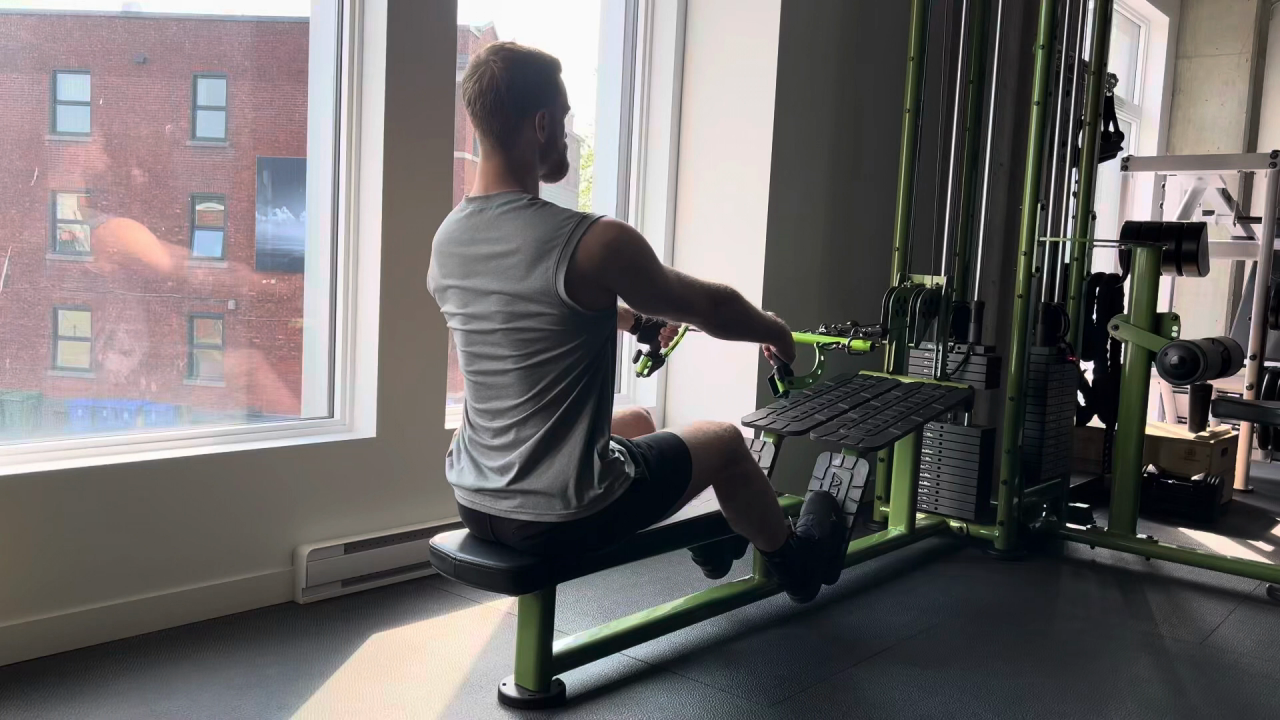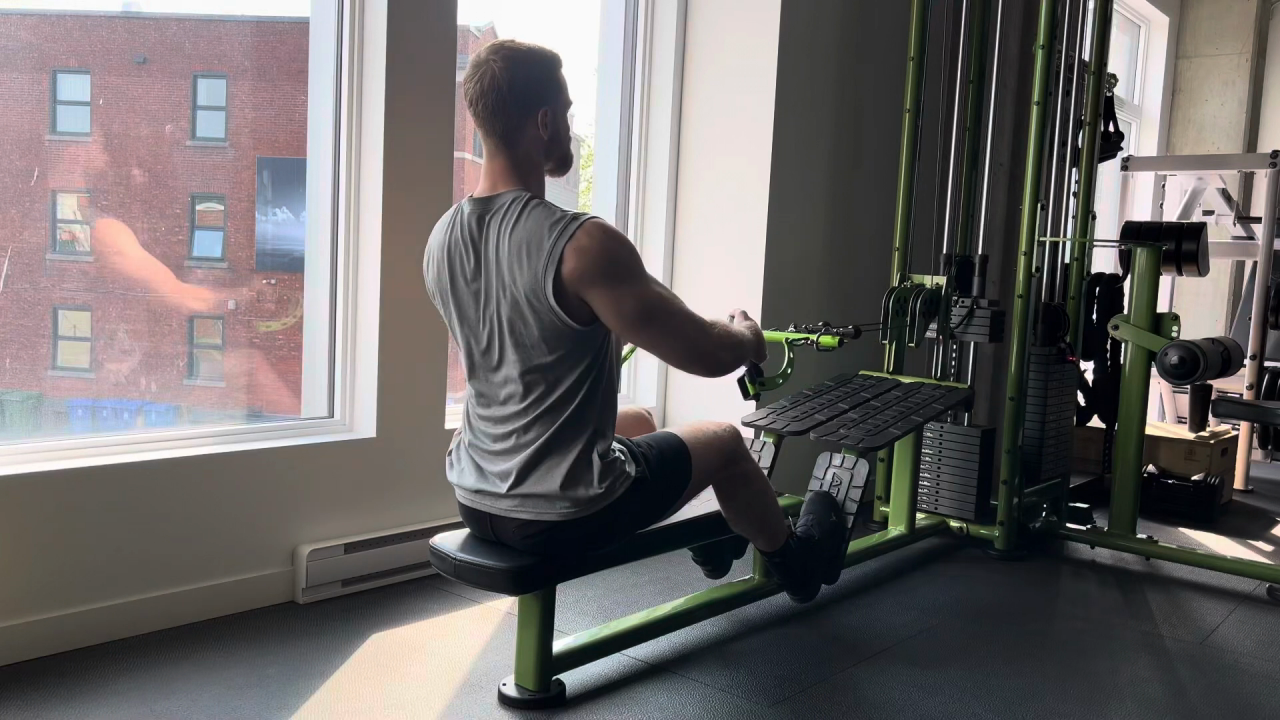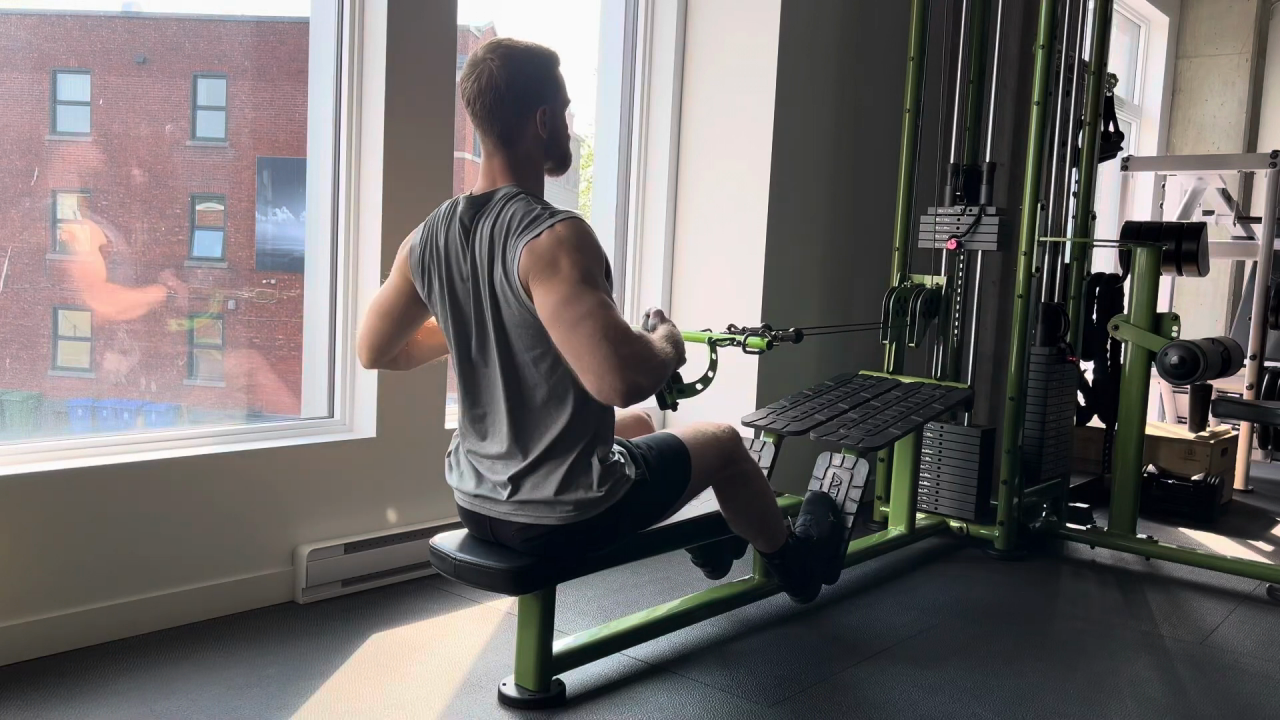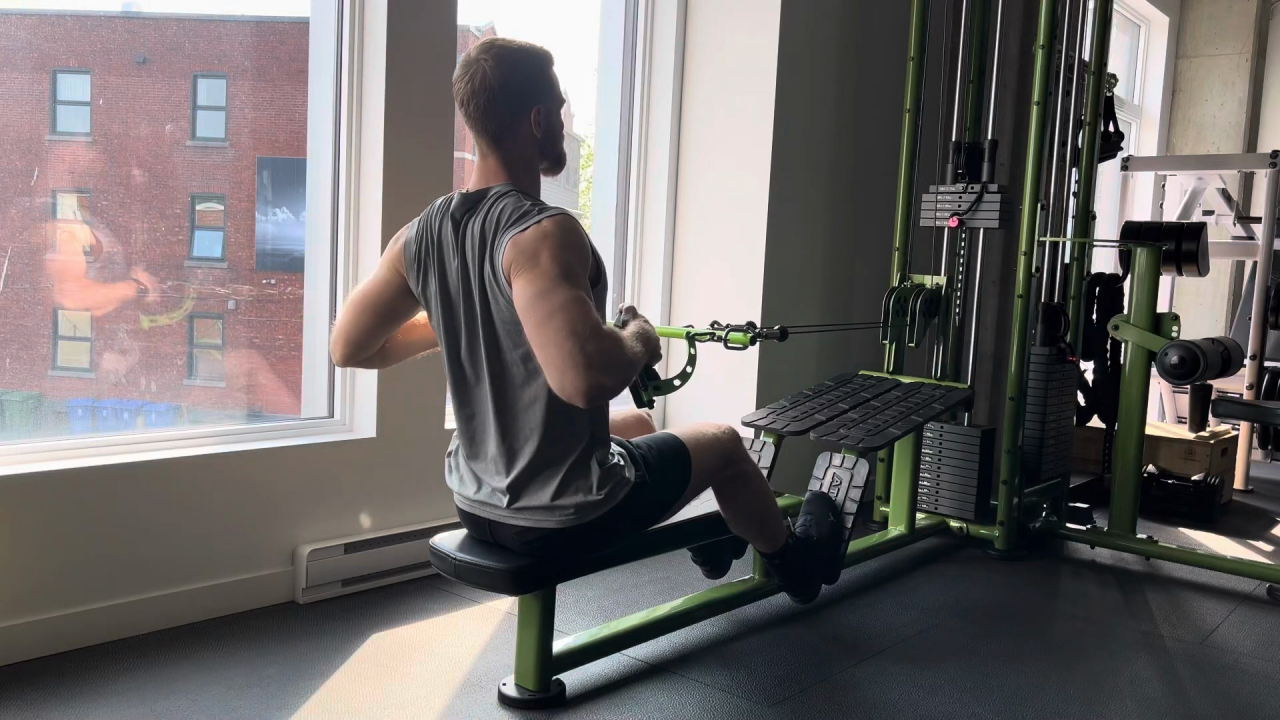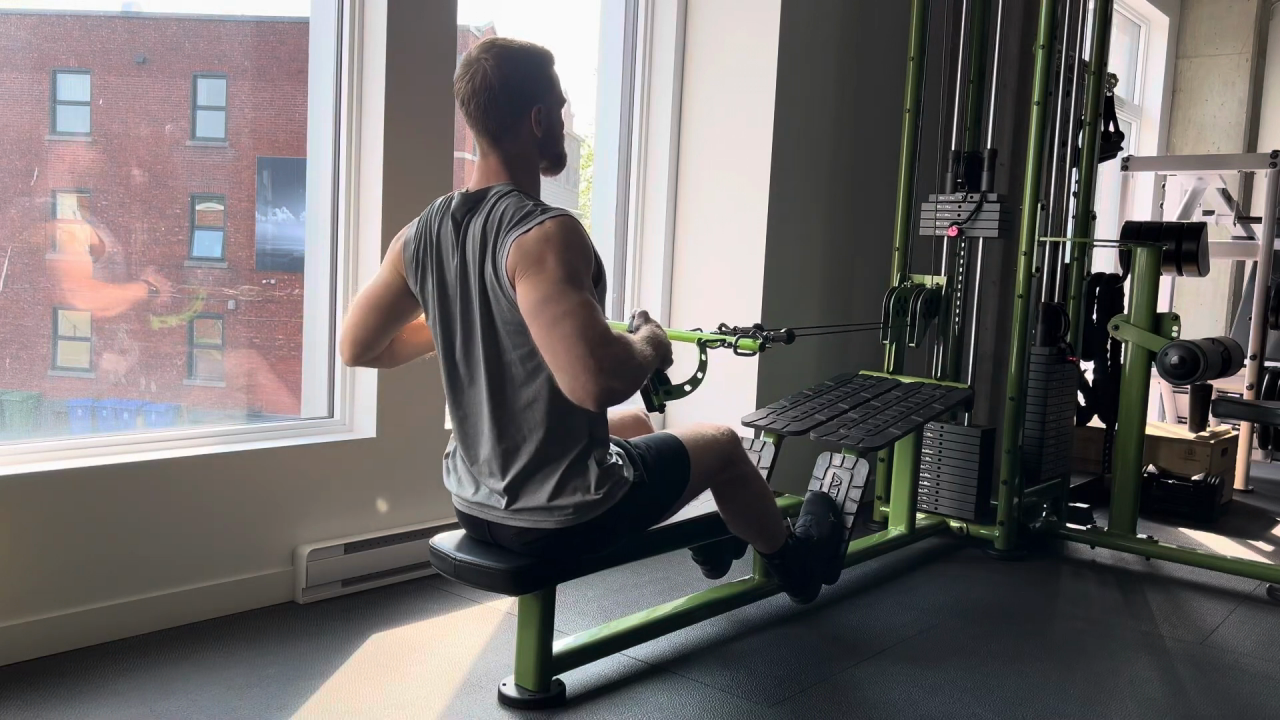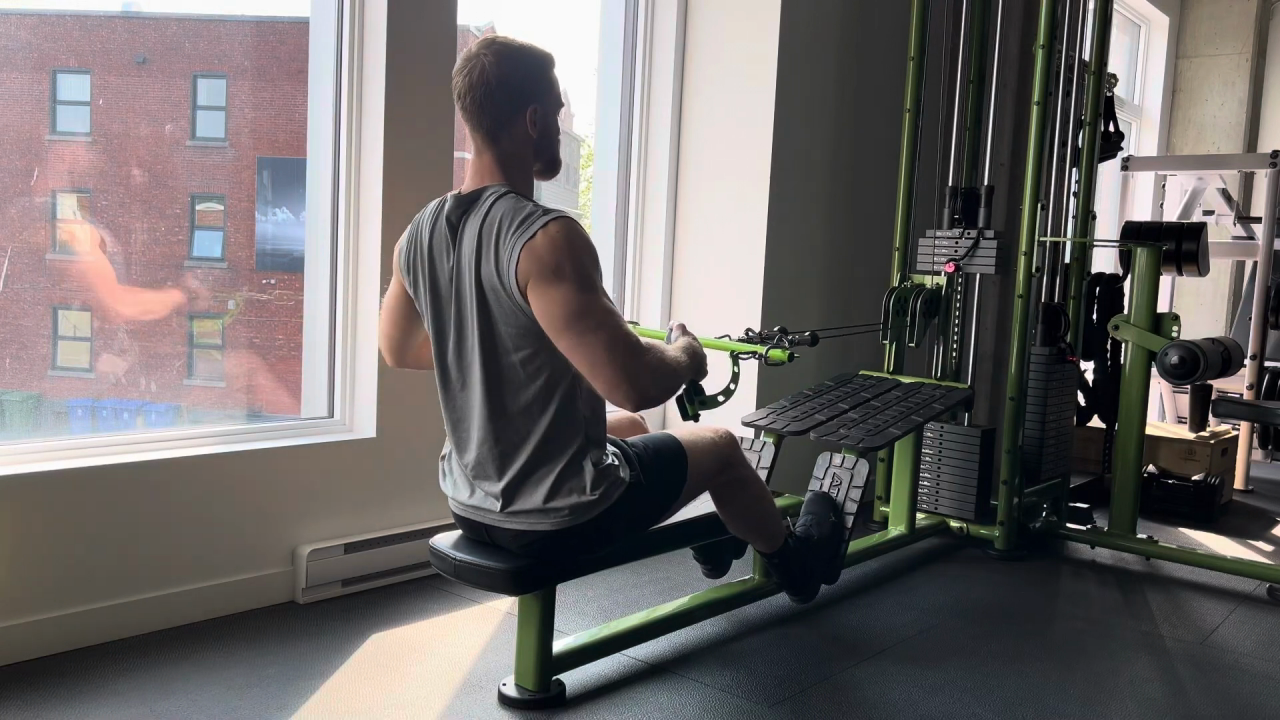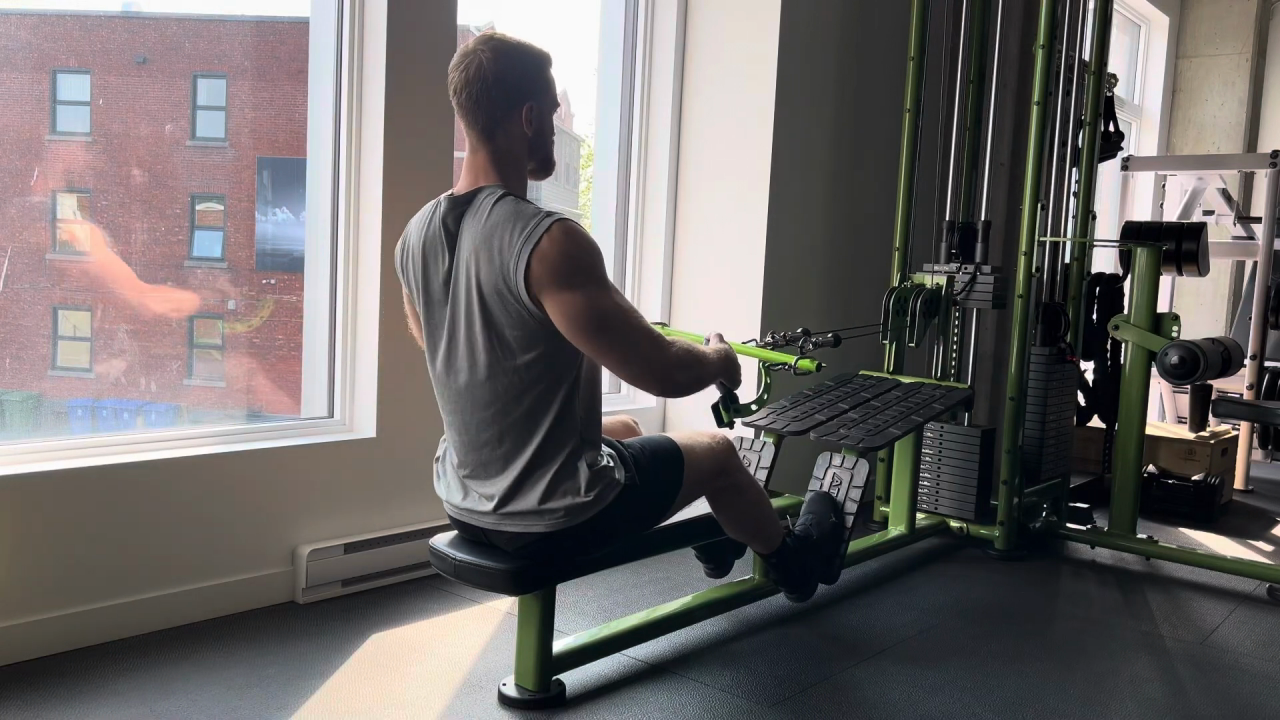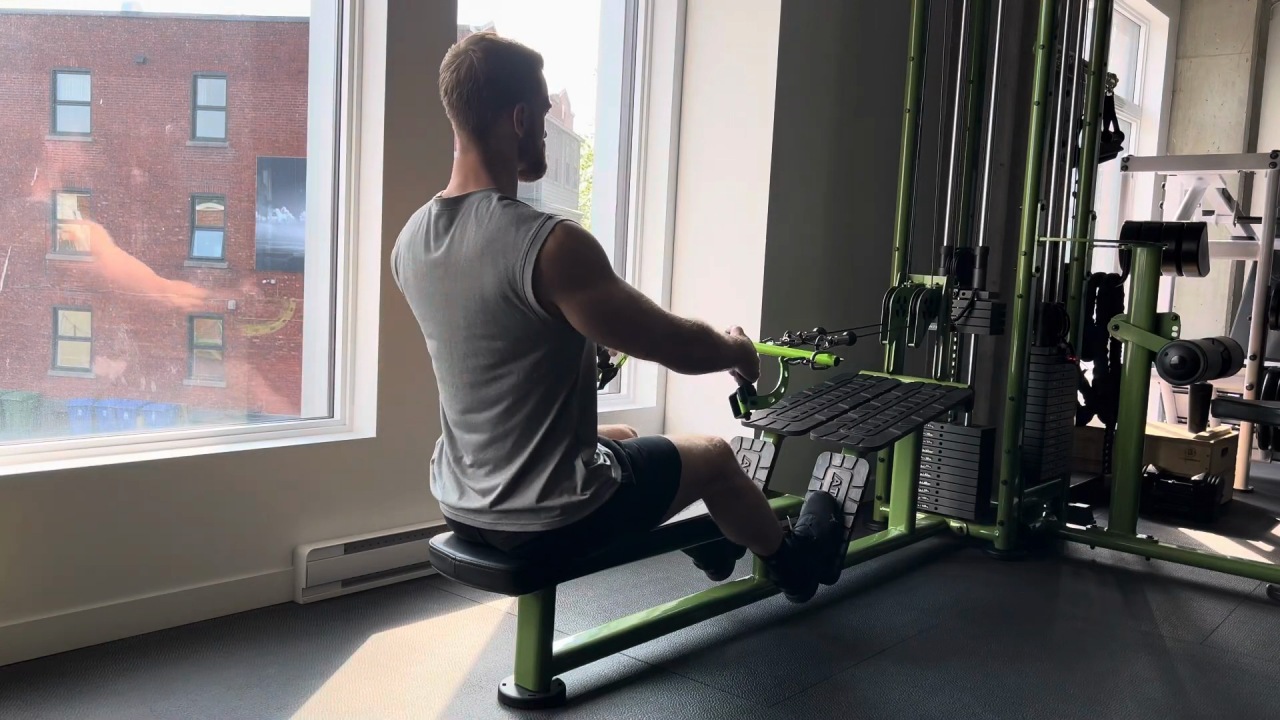
dt=0.5s
person 1, frame 1
left shoulder: (448, 240)
right shoulder: (592, 243)
right elbow: (713, 308)
left wrist: (626, 315)
right wrist: (774, 331)
left hip: (475, 503)
right hip: (565, 517)
left knee: (636, 423)
right knee: (723, 440)
right ankle: (798, 560)
person 1, frame 2
left shoulder: (443, 239)
right shoulder: (581, 245)
right elbow: (707, 356)
right wrist: (750, 337)
left hip: (476, 501)
right hip: (567, 516)
left knee: (635, 423)
right knee: (723, 440)
right ankle: (798, 562)
person 1, frame 3
left shoulder: (427, 239)
right shoulder: (553, 239)
left elbow: (375, 351)
right elbow: (624, 380)
right wrist: (668, 343)
left hip: (476, 503)
right hip: (568, 517)
left knee: (636, 426)
right knee: (723, 442)
left ankle: (712, 542)
right ankle: (796, 561)
person 1, frame 4
left shoulder: (420, 237)
right shoulder: (544, 235)
left elbow: (348, 347)
right elbow: (586, 377)
right wrist: (639, 340)
left hip: (476, 504)
right hip: (565, 520)
left knee: (636, 425)
right knee: (722, 442)
left ankle: (708, 539)
right ankle: (796, 561)
person 1, frame 5
left shoulder: (420, 235)
right shoulder: (544, 236)
left elbow: (356, 347)
right elbow: (598, 381)
right wrist: (650, 343)
left hip: (474, 505)
right hip: (564, 519)
left knee: (633, 426)
right knee: (721, 444)
left ankle: (710, 540)
right ankle: (795, 562)
person 1, frame 6
left shoulder: (419, 235)
right shoulder: (546, 239)
left elbow: (398, 351)
right elbow: (635, 385)
right wrist: (685, 355)
left hip: (469, 503)
right hip: (559, 518)
left knee: (630, 429)
right knee: (719, 446)
left ankle: (711, 539)
right ankle: (796, 561)
person 1, frame 7
left shoulder: (417, 235)
right shoulder: (548, 243)
right elbow: (663, 373)
right wrist: (718, 360)
left hip: (464, 503)
right hip: (554, 520)
left knee: (622, 428)
right knee: (717, 453)
left ankle: (715, 540)
right ankle: (794, 560)
person 1, frame 8
left shoulder: (412, 242)
right shoulder: (549, 245)
right elbow: (680, 349)
right wrist: (738, 351)
left hip: (460, 504)
right hip: (549, 521)
left knee: (621, 436)
right knee: (713, 455)
left ankle: (707, 542)
right ankle: (795, 561)
